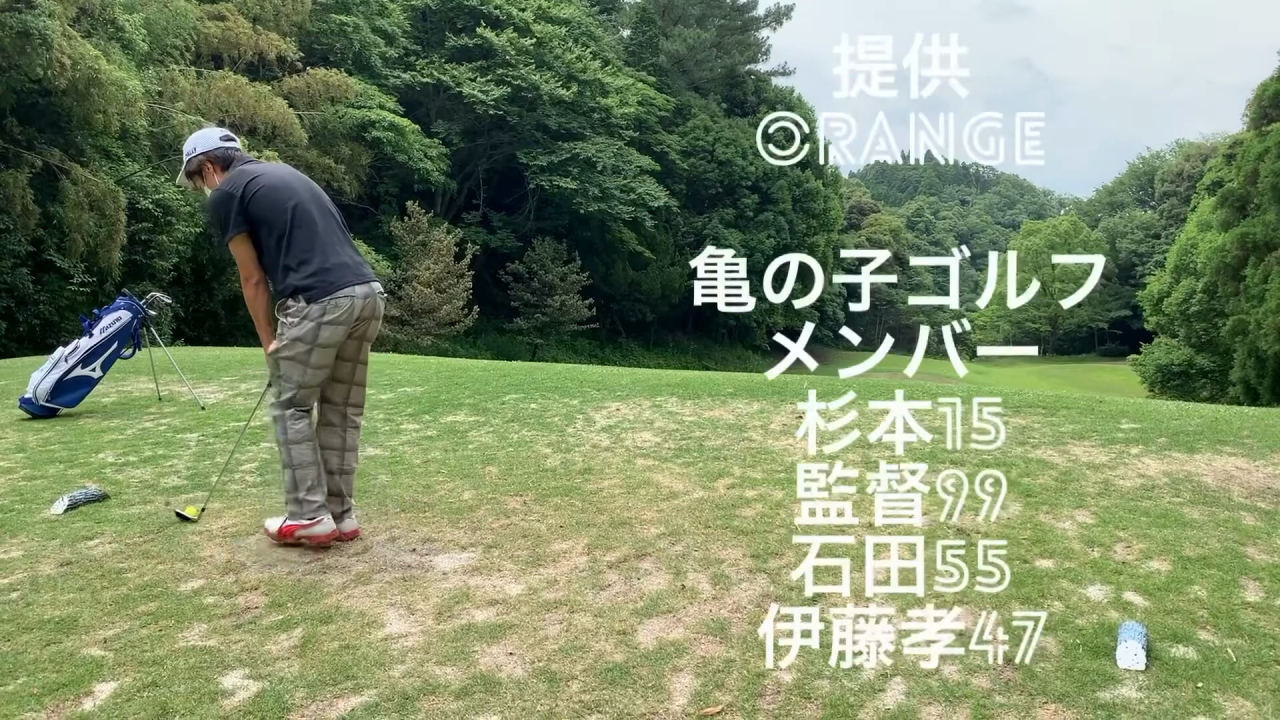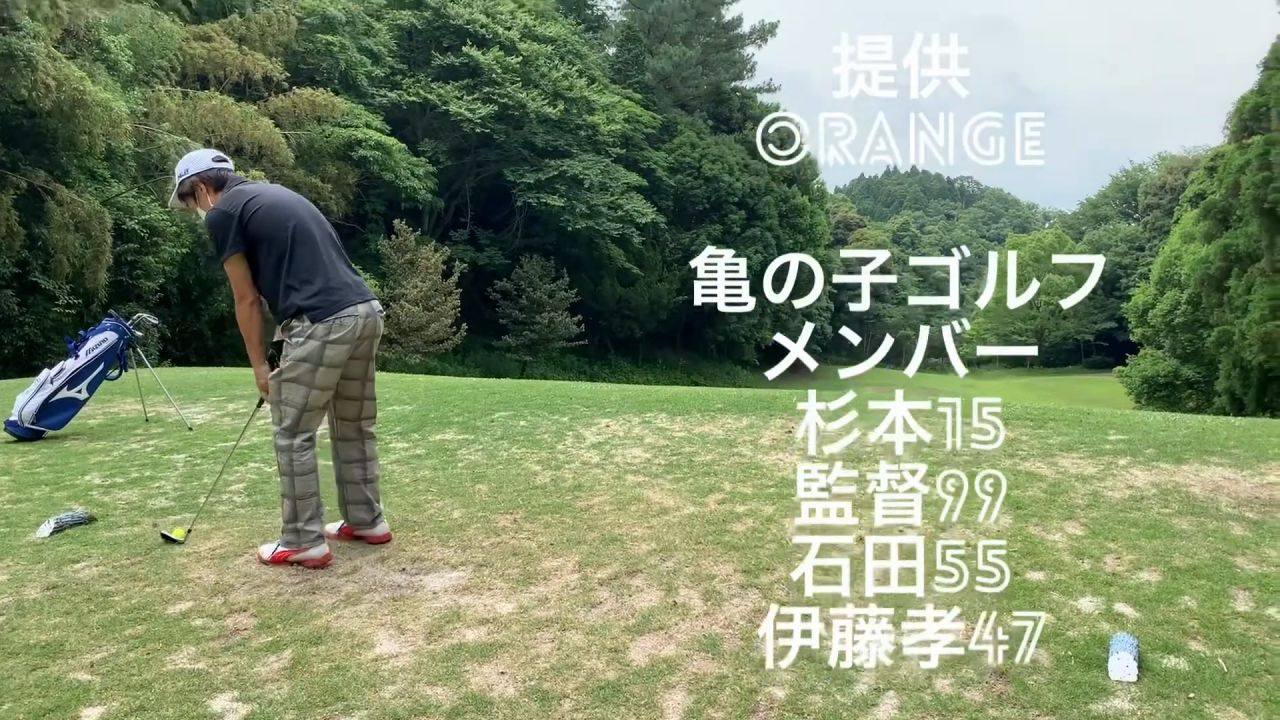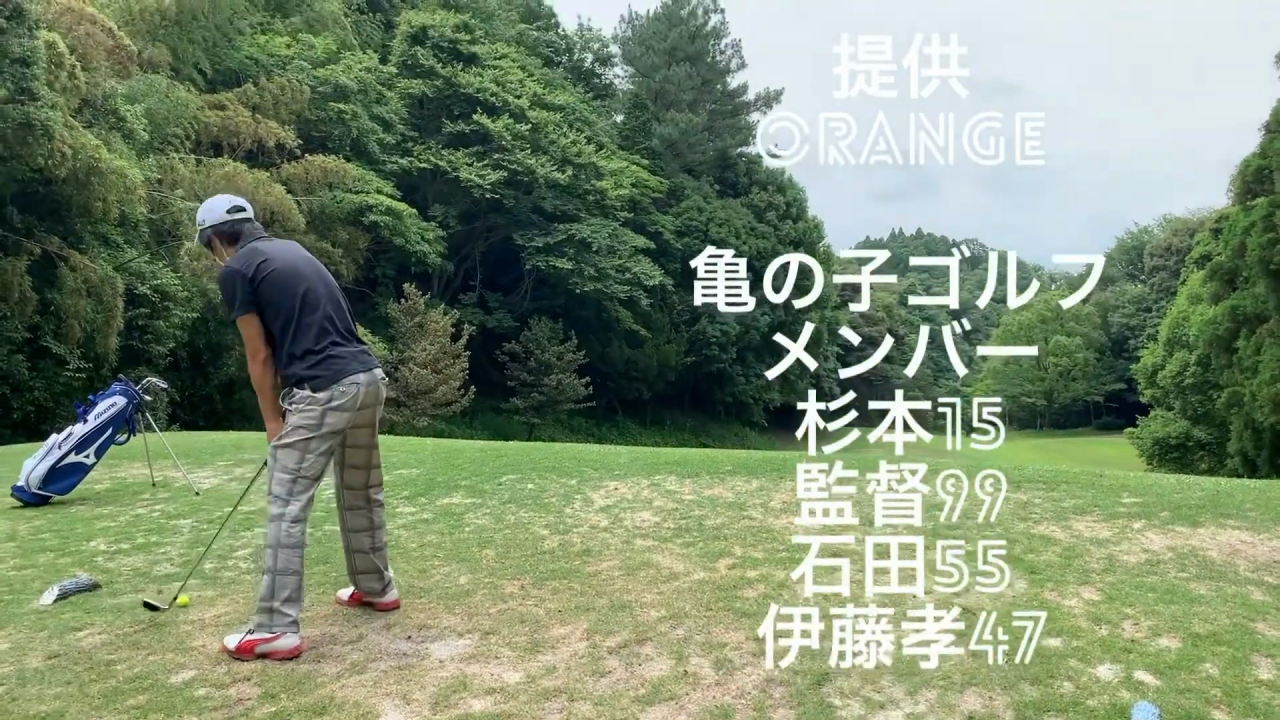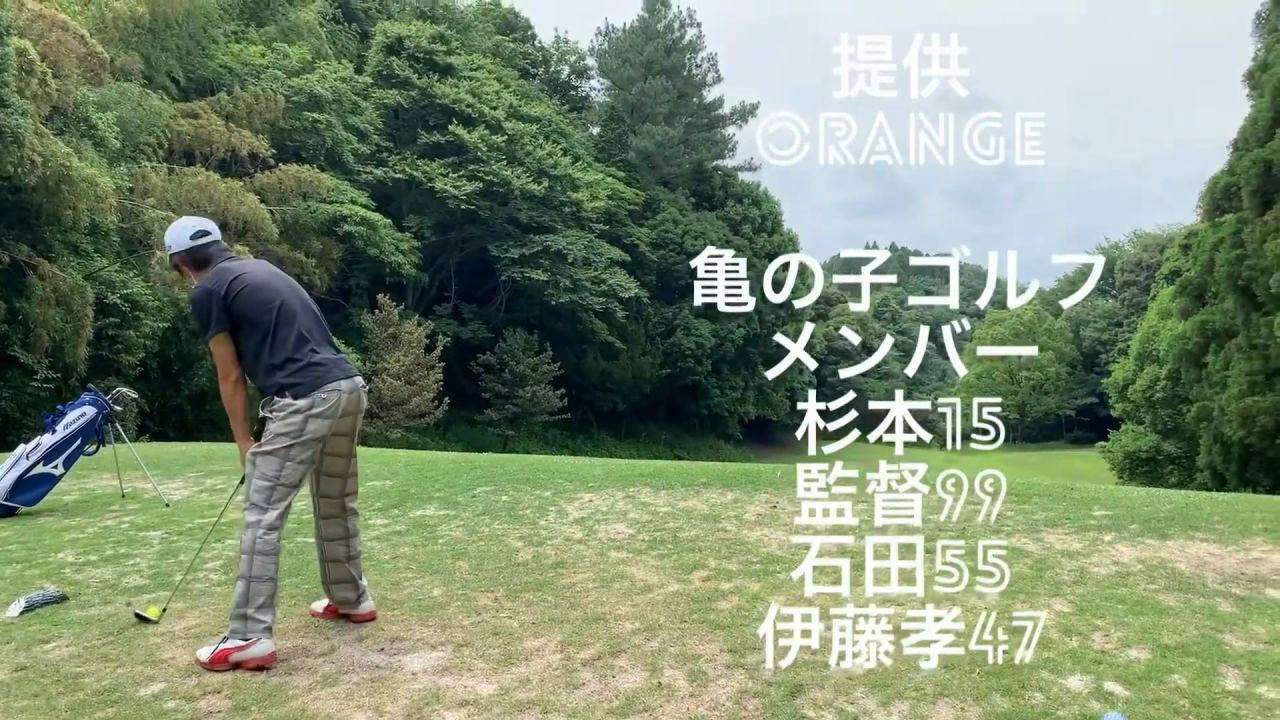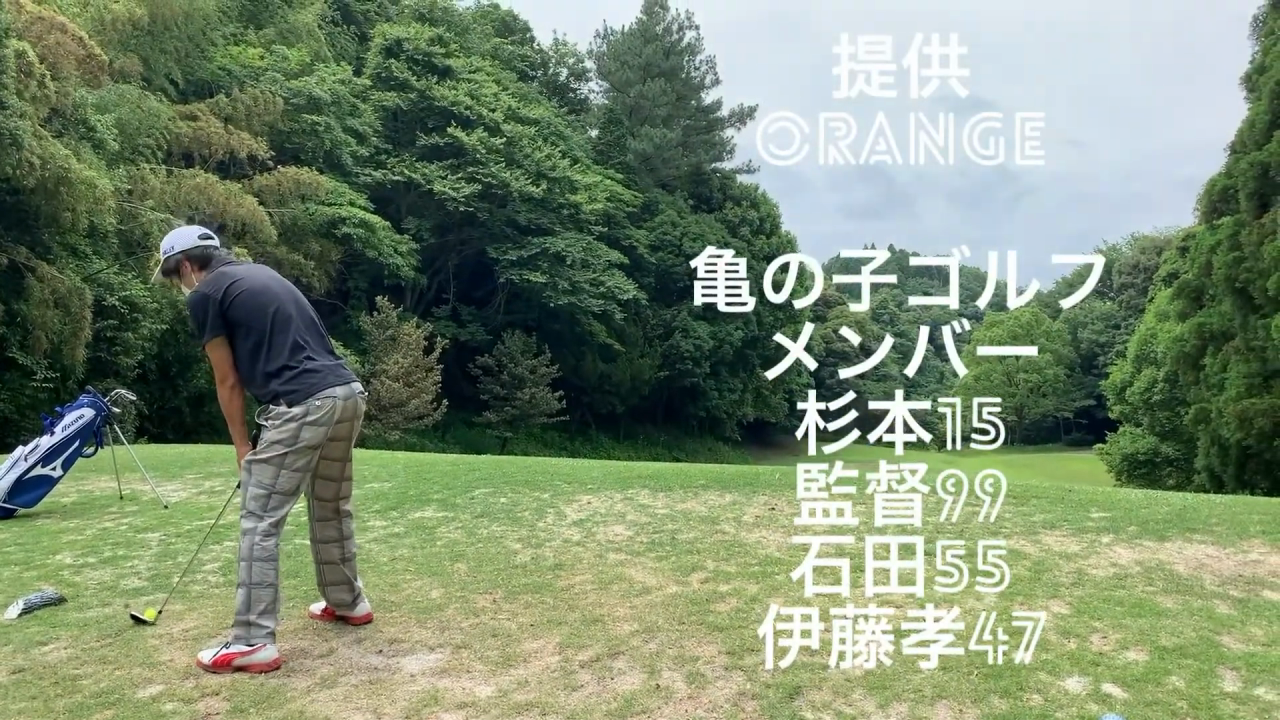
dt=1s
person 1, frame 1
left shoulder: (226, 194)
right shoulder: (283, 173)
left elbow: (254, 279)
left wrist: (268, 341)
right wrist: (279, 337)
left hip: (319, 303)
right hip: (368, 293)
left knee: (292, 409)
right knee: (342, 413)
left ankle: (309, 515)
right ankle: (339, 514)
person 1, frame 2
left shoulder: (223, 213)
right shoulder: (275, 194)
left elbow: (247, 299)
left wrist: (259, 364)
right wrist: (283, 342)
left hip: (322, 323)
right hip: (367, 310)
left knee: (293, 435)
right knee: (354, 426)
left ankle: (303, 541)
right ankle: (367, 520)
person 1, frame 3
left shoulder: (235, 271)
right shoulder: (293, 250)
left elbow: (260, 357)
left wrist: (272, 420)
right wrist: (282, 414)
left hip: (322, 392)
right hip: (368, 378)
left knee: (286, 509)
right knee: (362, 494)
left ankle: (276, 627)
right ankle: (376, 587)
person 1, frame 4
left shoulder: (207, 290)
right shoulder: (262, 269)
left elbow: (231, 376)
left wrist: (243, 440)
right wrist: (254, 438)
left hip: (305, 400)
right hip: (348, 386)
left knee: (262, 517)
right knee: (337, 504)
left ankle: (250, 636)
right ankle: (350, 598)
person 1, frame 5
left shoulder: (205, 296)
right shoulder: (260, 273)
left elbow: (229, 381)
left wrist: (242, 445)
right wrist: (251, 443)
left hip: (302, 406)
right hip: (347, 392)
left knee: (260, 523)
right knee: (332, 509)
left ankle: (254, 642)
right ankle: (348, 601)
